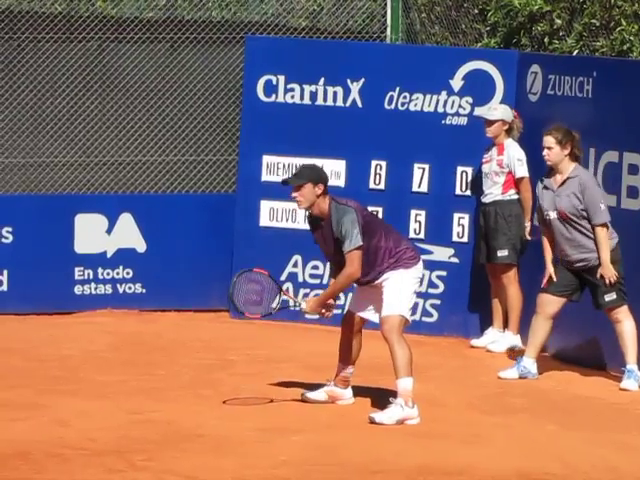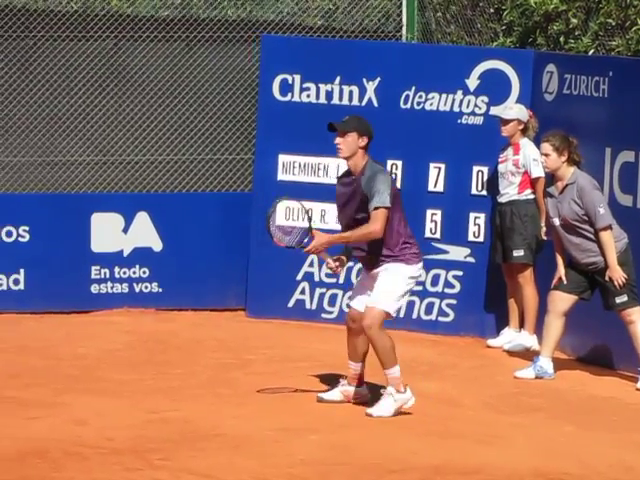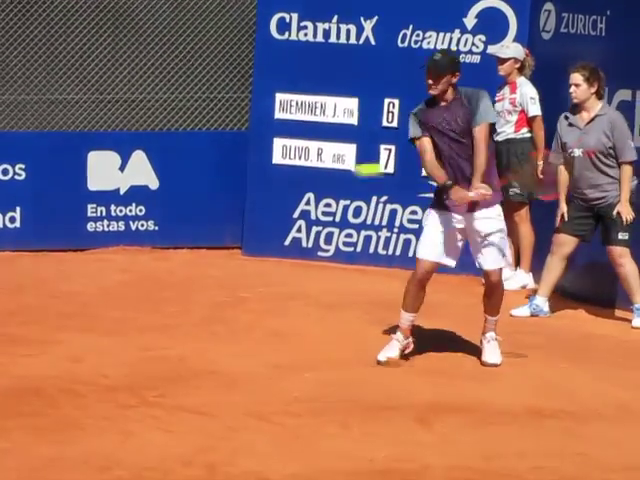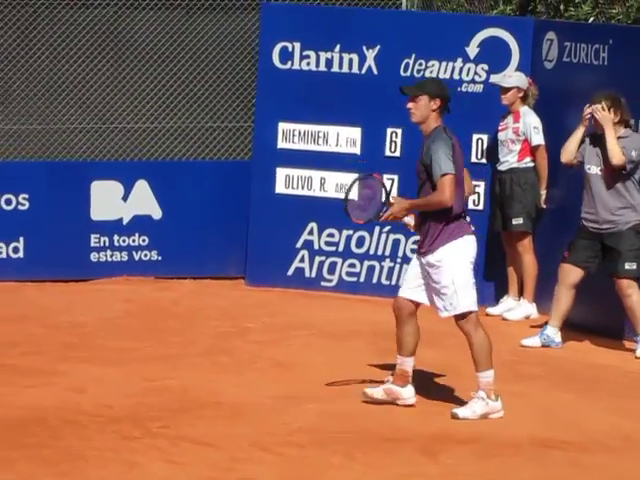
dt=1s
person 1, frame 1
left shoulder: (346, 214)
right shoulder: (315, 220)
left elbow: (353, 270)
right elbow: (337, 261)
left wrist: (320, 300)
right wrist: (330, 297)
left hip: (401, 267)
right hip: (372, 273)
left knee: (391, 328)
right knee: (350, 323)
left ankle: (406, 404)
right ankle: (341, 387)
person 1, frame 2
left shoulder: (378, 176)
right shoulder: (344, 180)
left elbow: (376, 229)
left wrist: (329, 240)
right wrist: (344, 256)
left hip: (400, 262)
right hip: (374, 263)
left knee: (372, 322)
right knee: (354, 320)
left ankle: (398, 390)
right ankle: (354, 385)
person 1, frame 3
left shoulder: (475, 100)
right shoulder: (418, 116)
left elbow: (481, 145)
right elbow: (429, 161)
left wrist: (477, 186)
right wrist: (450, 187)
left hip: (485, 206)
right hip: (444, 208)
left knee: (494, 277)
right knee: (421, 271)
left ankle: (489, 336)
right ankle: (403, 337)
person 1, frame 4
left shoulder: (438, 143)
right shoulder: (437, 141)
left elbow: (446, 197)
right elbow: (465, 189)
left wrist: (407, 206)
right wrist: (415, 209)
left hip: (449, 245)
right hip: (430, 246)
left knee: (467, 319)
right knee: (403, 308)
left ankle: (489, 396)
right ankle: (401, 385)
person 2, frame 1
left shoulder: (584, 181)
right shoulder: (543, 185)
left elbow: (600, 224)
right elbow: (545, 227)
left wrist: (605, 262)
right wrist: (549, 263)
left hip: (599, 259)
right hip: (566, 261)
left knee: (618, 312)
right knee: (544, 306)
right ankle: (528, 364)
person 2, frame 2
left shoulder: (583, 184)
right shoulder: (550, 190)
left elbow: (604, 226)
right elbow: (557, 232)
left wrist: (613, 265)
right wrist: (560, 264)
left hip: (611, 257)
right hip: (579, 262)
right knee: (555, 304)
right ankle: (543, 364)
person 2, frame 3
left shoulder: (613, 119)
right shoulder: (564, 121)
right elbow: (561, 164)
right wrist: (562, 201)
left hip: (614, 198)
right hip: (581, 199)
left knee: (618, 254)
right knee: (558, 246)
right ankle: (540, 302)
person 2, frame 4
right shoulder: (590, 140)
left elbow: (617, 160)
right elbow: (566, 158)
left wrist: (607, 127)
right wrist: (583, 126)
right hip: (590, 226)
right knee: (566, 275)
right ankle: (551, 333)
person 3, frame 1
left shoulder: (512, 150)
right shoulder: (489, 152)
left elbow: (525, 187)
right elbow: (488, 184)
left wrist: (526, 222)
right wrist: (486, 212)
left hip: (506, 212)
right hip: (488, 212)
left knee: (508, 276)
right knee: (493, 275)
left ankle: (513, 335)
right ankle: (496, 330)
person 3, frame 2
left shoulder: (528, 149)
right shoulder: (505, 151)
left elbow: (540, 187)
right elbow: (504, 184)
left wrist: (543, 222)
right wrist: (502, 212)
left hip: (522, 212)
right hip: (504, 212)
left knee: (524, 276)
right knee: (510, 276)
left ankle: (529, 335)
right ankle: (513, 330)
person 3, frame 3
left shoulder: (525, 88)
right shoulder: (502, 90)
left elbow: (538, 126)
right elbow: (500, 123)
left wrist: (539, 160)
right wrist: (496, 150)
left hip: (519, 151)
right hip: (501, 150)
left knee: (520, 214)
right knee: (507, 214)
left ankle: (525, 273)
right ankle: (509, 268)
person 3, frame 4
left shoulder: (529, 118)
right shoulder: (505, 119)
left elbow: (541, 155)
right elbow: (503, 152)
left wrist: (542, 189)
right wrist: (501, 179)
left hip: (522, 180)
right hip: (503, 180)
left knee: (523, 245)
right knee: (509, 244)
left ankle: (528, 303)
right ankle: (512, 298)
